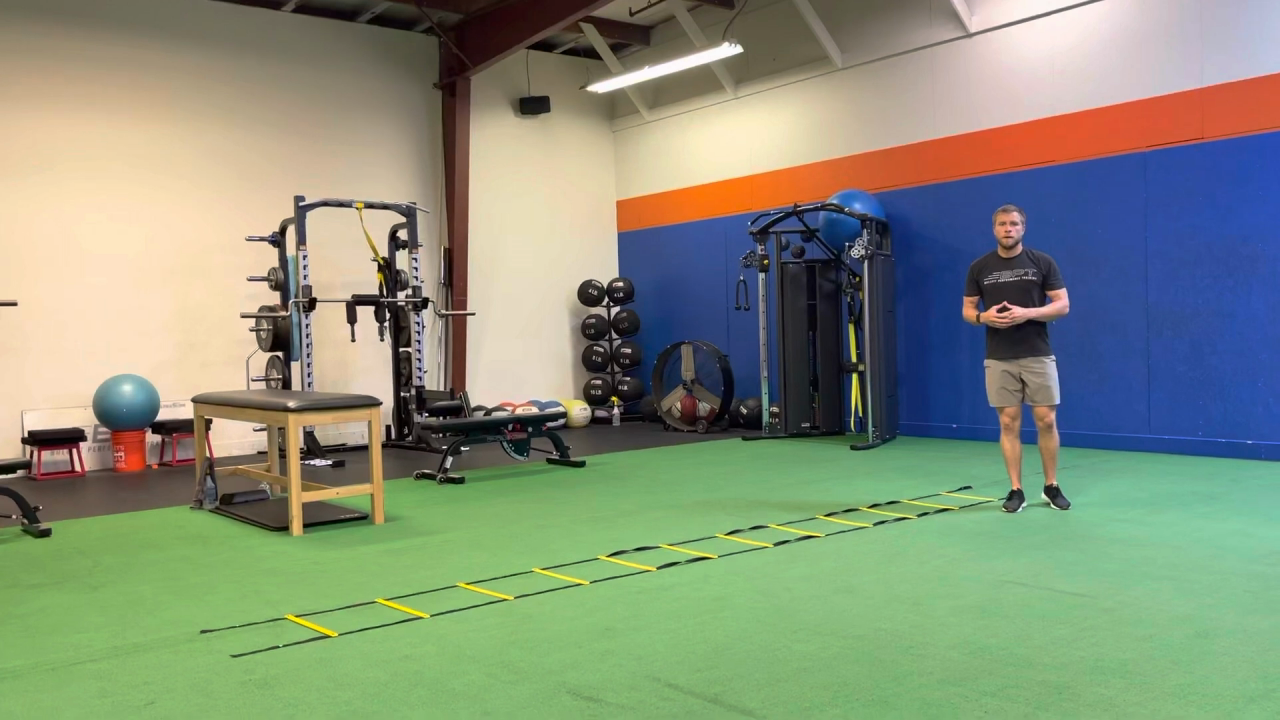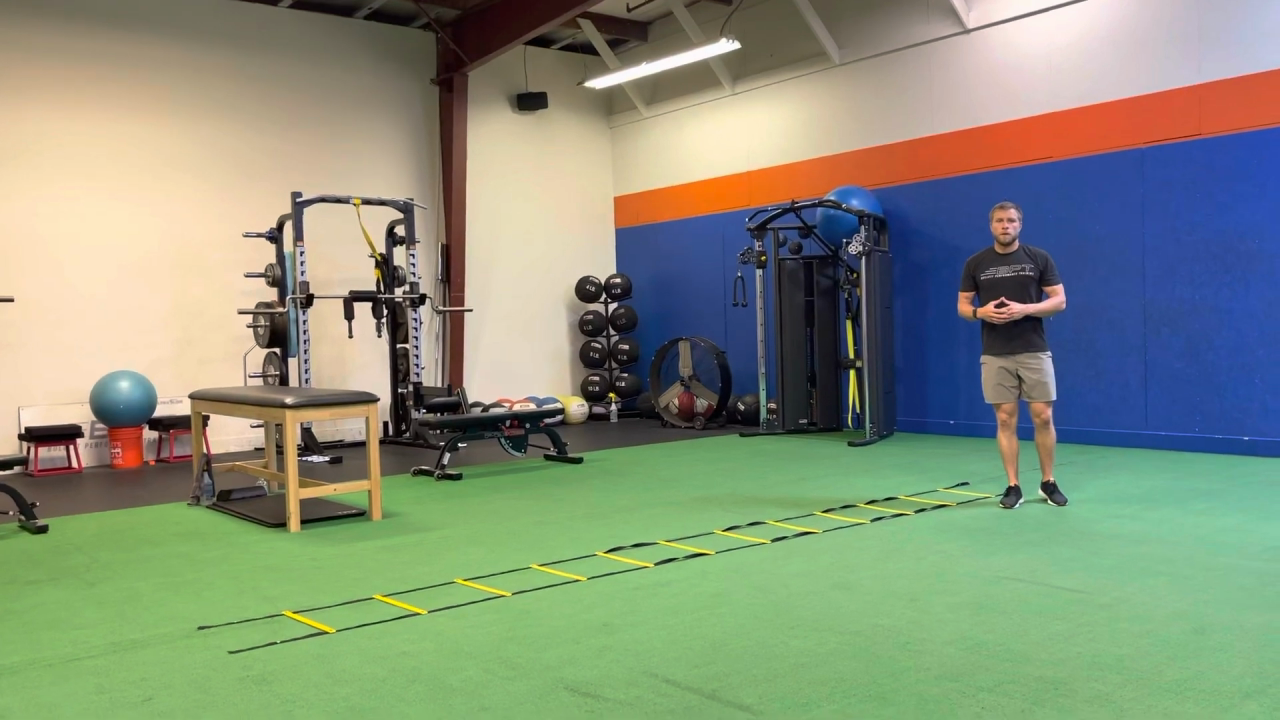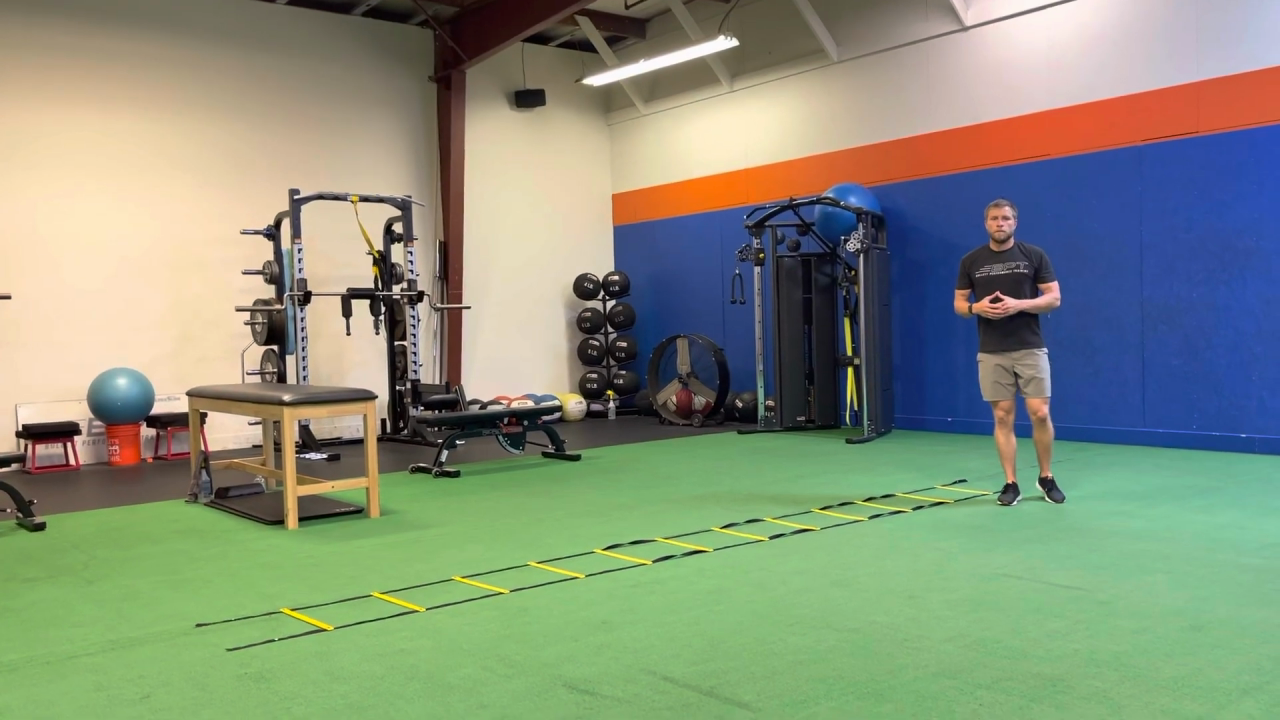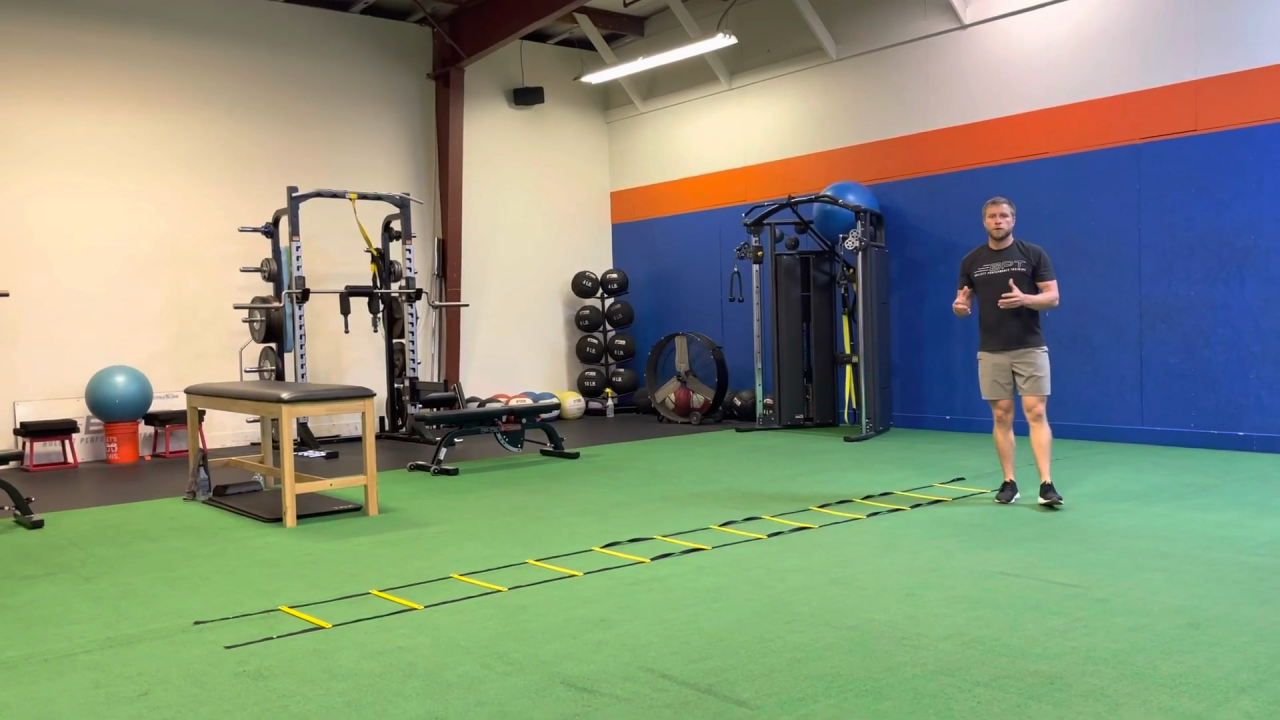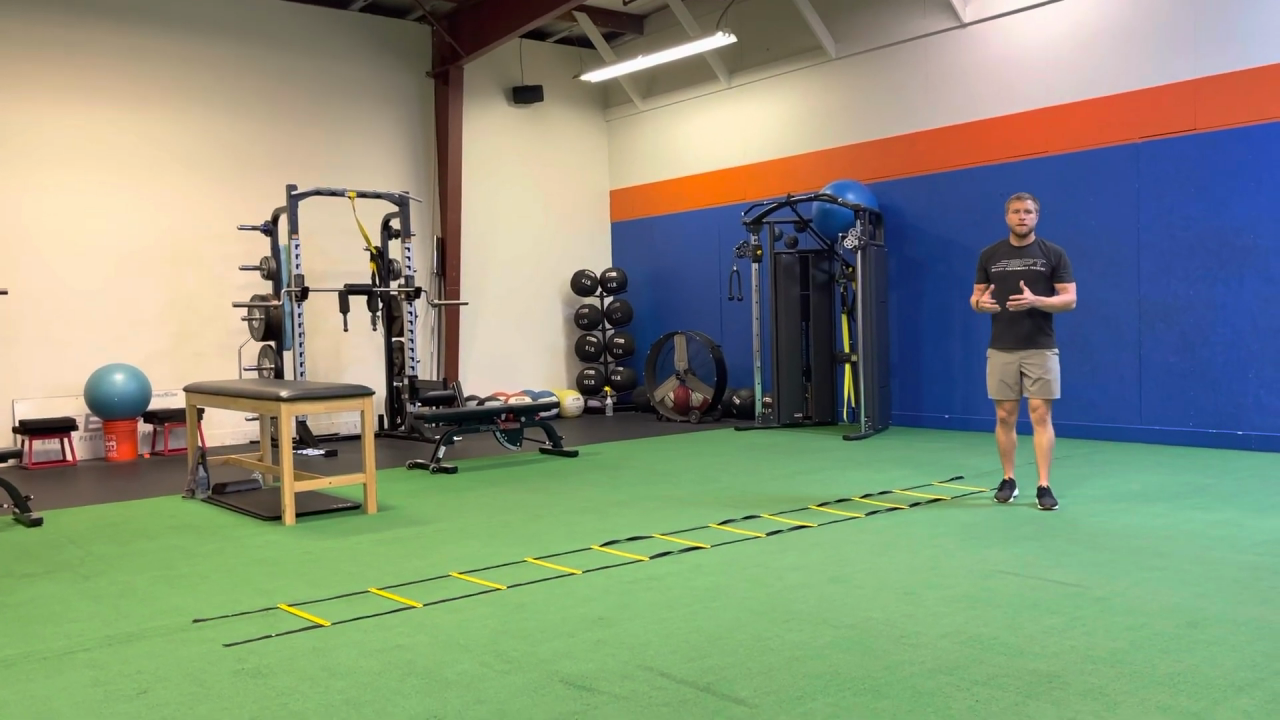
dt=0.5s
person 1, frame 1
left shoulder: (1042, 262)
right shoulder: (979, 267)
left elbow: (1062, 305)
right elbow: (967, 310)
left wrist: (1027, 313)
right wrist: (983, 317)
left hip: (1038, 356)
right hip: (998, 359)
left knee: (1046, 421)
right knee: (1009, 423)
left ankle: (1051, 487)
right ankle: (1016, 490)
person 1, frame 2
left shoulder: (1039, 258)
right shoulder: (976, 263)
left elbow: (1059, 300)
right elbow: (962, 305)
left wrist: (1025, 309)
right wrist: (981, 312)
left hip: (1034, 352)
right hip: (995, 355)
left knee: (1043, 417)
right knee: (1006, 419)
left ankle: (1048, 483)
right ankle: (1013, 486)
person 1, frame 3
left shoulder: (1034, 255)
right shoulder: (971, 261)
left elbow: (1054, 298)
right elbow: (959, 304)
left wrist: (1018, 304)
right wrist: (975, 308)
left hip: (1031, 348)
right hip: (991, 352)
left knee: (1040, 414)
right knee: (1003, 417)
left ankle: (1046, 478)
right ankle: (1011, 483)
person 1, frame 4
left shoulder: (1034, 254)
right shoulder: (971, 260)
left elbow: (1053, 297)
right elbow: (962, 303)
left wrist: (1025, 299)
right wrist: (959, 306)
left hip: (1030, 348)
right hip: (991, 351)
left knee: (1036, 413)
right knee: (1002, 416)
left ankle: (1046, 483)
right ankle: (1009, 481)
person 1, frame 5
left shoulder: (1054, 254)
right shoulder: (989, 255)
left elbow: (1069, 299)
right elbow: (976, 297)
left wrist: (1035, 300)
right wrist: (981, 303)
left hip: (1041, 349)
right hip: (1001, 349)
left knee: (1041, 416)
right knee: (1005, 416)
left ankle: (1044, 485)
right ankle: (1008, 480)
